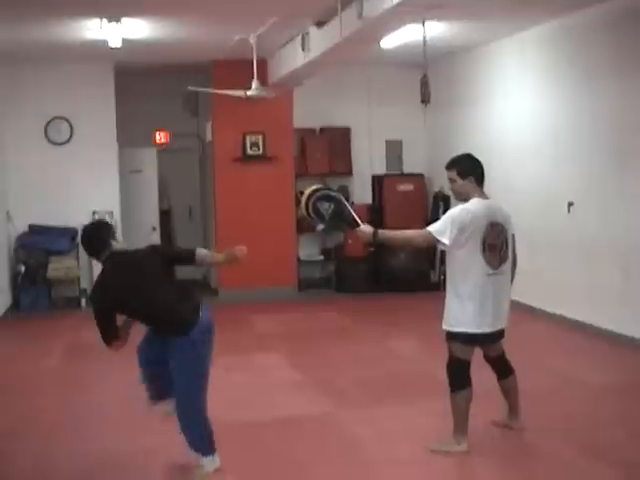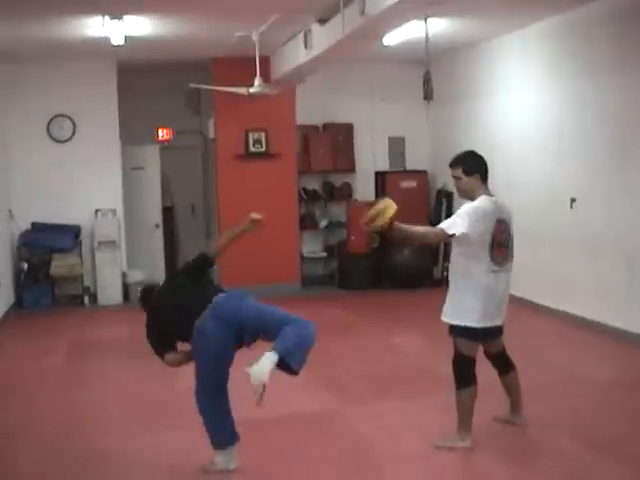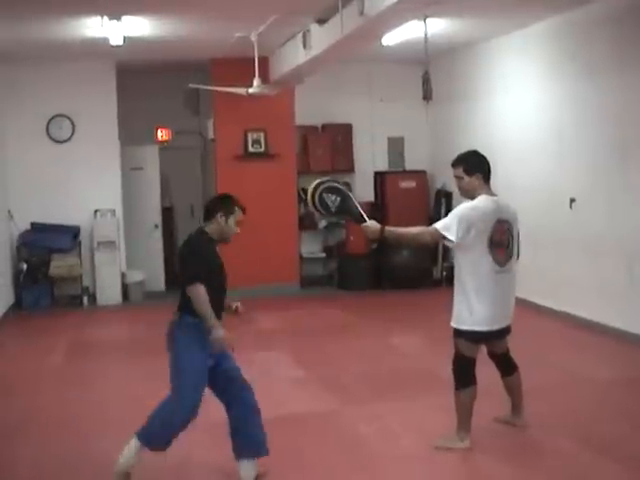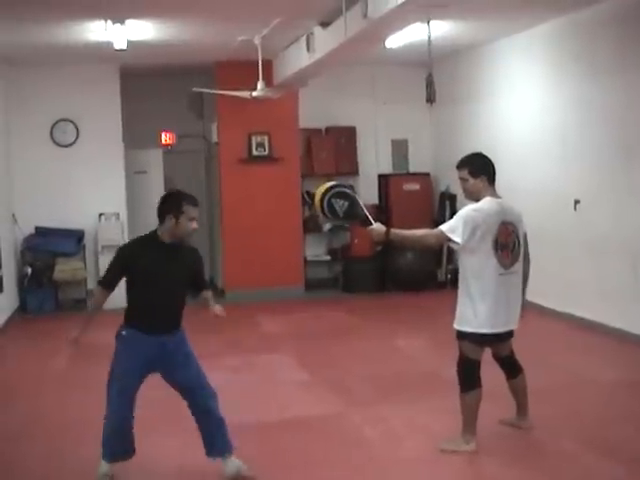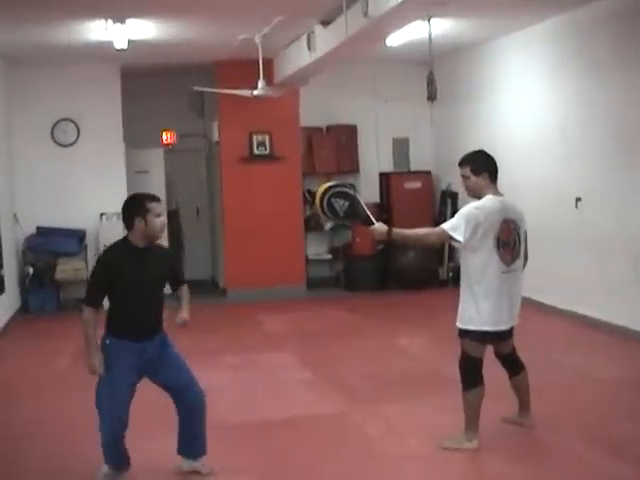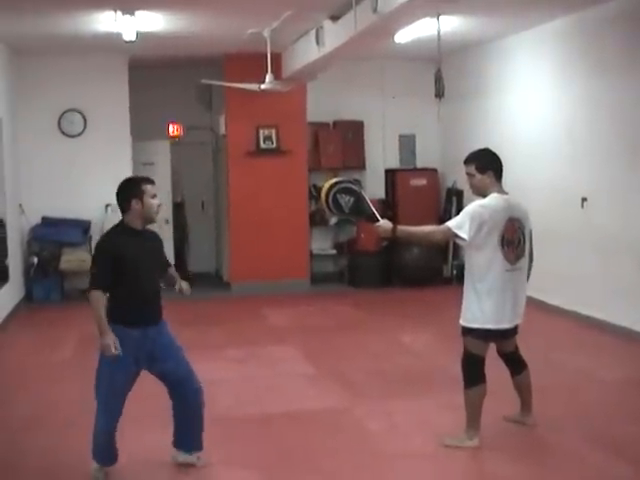
dt=0.4s
person 1, frame 1
left shoulder: (463, 214)
right shoulder: (501, 213)
left elbow: (421, 239)
right elbow: (511, 260)
left wrist: (375, 234)
left hip: (468, 309)
right hip: (493, 307)
left knee: (458, 370)
right knee: (498, 360)
left ankle: (459, 439)
right ankle: (514, 417)
person 1, frame 2
left shoulder: (473, 210)
right shoulder: (501, 210)
left elbow: (437, 235)
left wrist: (391, 224)
left hip: (468, 306)
right hip: (490, 303)
left knee: (462, 367)
right knee: (498, 356)
left ankle: (463, 436)
right ankle: (517, 413)
person 1, frame 3
left shoulder: (470, 212)
right shoulder: (508, 210)
left elbow: (427, 236)
left wrist: (382, 231)
left hip: (476, 307)
right hip: (499, 304)
left knee: (464, 367)
right knee: (502, 357)
left ankle: (462, 436)
right ankle: (518, 413)
person 1, frame 4
left shoulder: (475, 213)
right shoulder: (513, 213)
left elbow: (432, 238)
right elbow: (525, 259)
left wrist: (387, 233)
right wrist: (521, 296)
left hip: (479, 309)
right hip: (505, 306)
left knee: (468, 369)
right knee: (507, 359)
left ankle: (467, 439)
right ankle: (523, 416)
person 1, frame 5
left shoulder: (477, 211)
right shoulder: (514, 211)
left elbow: (434, 237)
right elbow: (523, 257)
left wrist: (389, 233)
left hip: (481, 306)
right hip: (505, 303)
left knee: (470, 367)
right knee: (509, 357)
left ankle: (470, 437)
right ankle: (525, 414)
person 1, frame 6
left shoulder: (482, 209)
right shoulder: (519, 209)
left elbow: (439, 234)
right elbow: (528, 255)
left wrist: (394, 230)
left hip: (485, 304)
right hip: (509, 301)
left knee: (472, 365)
right knee: (511, 355)
left ankle: (471, 434)
right ankle: (527, 413)
person 2, frame 1
left shoulder: (101, 293)
right shoulder: (150, 254)
left elbow: (115, 344)
right elbow: (198, 256)
right wrist: (225, 257)
left hip: (186, 336)
right hip: (196, 316)
left knee: (190, 400)
right knee: (149, 354)
left ankle: (208, 456)
right ankle: (164, 396)
person 2, frame 2
left shoulder: (154, 326)
right shoulder: (178, 280)
left elbow: (171, 359)
right elbow: (212, 252)
left wrist: (197, 352)
right wrist: (244, 227)
left hip: (208, 332)
right hip: (231, 308)
left knee: (210, 395)
right knee: (301, 330)
left ankle: (226, 455)
right ankle: (266, 363)
person 2, frame 3
left shoulder: (202, 248)
right shoulder: (199, 245)
right elbow: (194, 286)
left wrist: (227, 306)
right wrist: (215, 327)
left hip: (204, 334)
right hip: (193, 333)
left knee: (240, 396)
right knee: (186, 400)
right ankle: (134, 449)
person 2, frame 4
left shoulder: (190, 255)
right shoulder: (134, 251)
left elbow: (200, 288)
right elbow: (104, 286)
left wrist: (213, 304)
left hip: (173, 340)
right hip: (136, 341)
left knee: (204, 399)
right knee: (119, 407)
person 2, frame 5
left shoulder: (163, 255)
right shoulder: (111, 259)
left elbow: (180, 284)
right elbow: (90, 307)
left wrist: (185, 309)
right wrist: (92, 351)
left hip: (157, 344)
right hip: (120, 347)
left knee: (192, 397)
right knee: (113, 417)
person 2, frame 6
left shoulder: (153, 239)
right shoulder: (110, 243)
right elbow: (97, 291)
left wrist: (177, 281)
right wrist: (104, 334)
left hip: (156, 331)
right hip: (123, 335)
left knee: (190, 390)
right knee: (109, 404)
left ankle: (186, 451)
